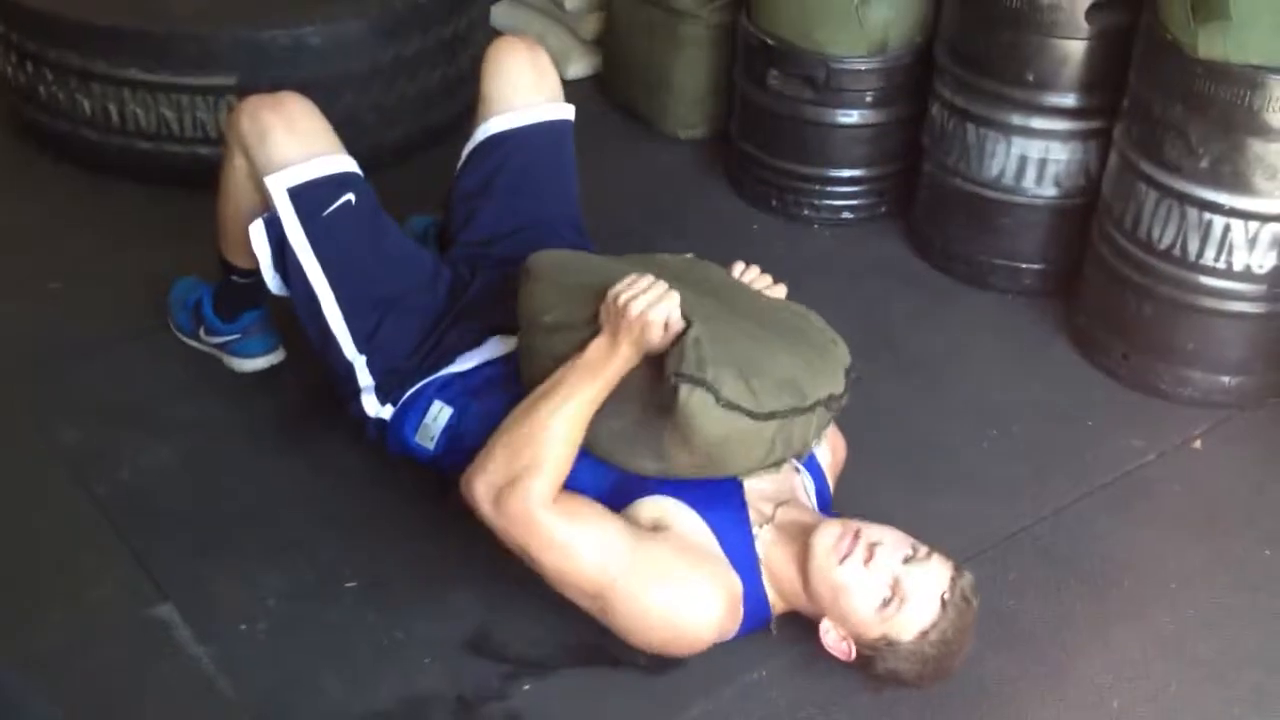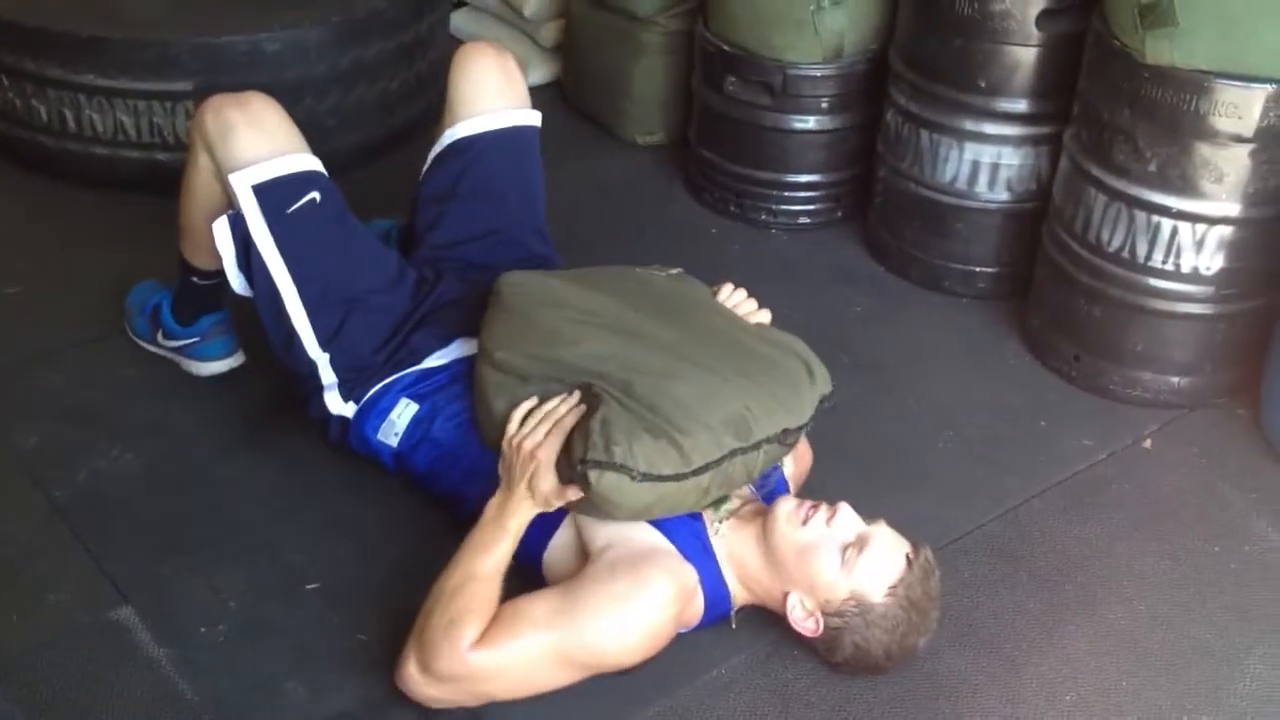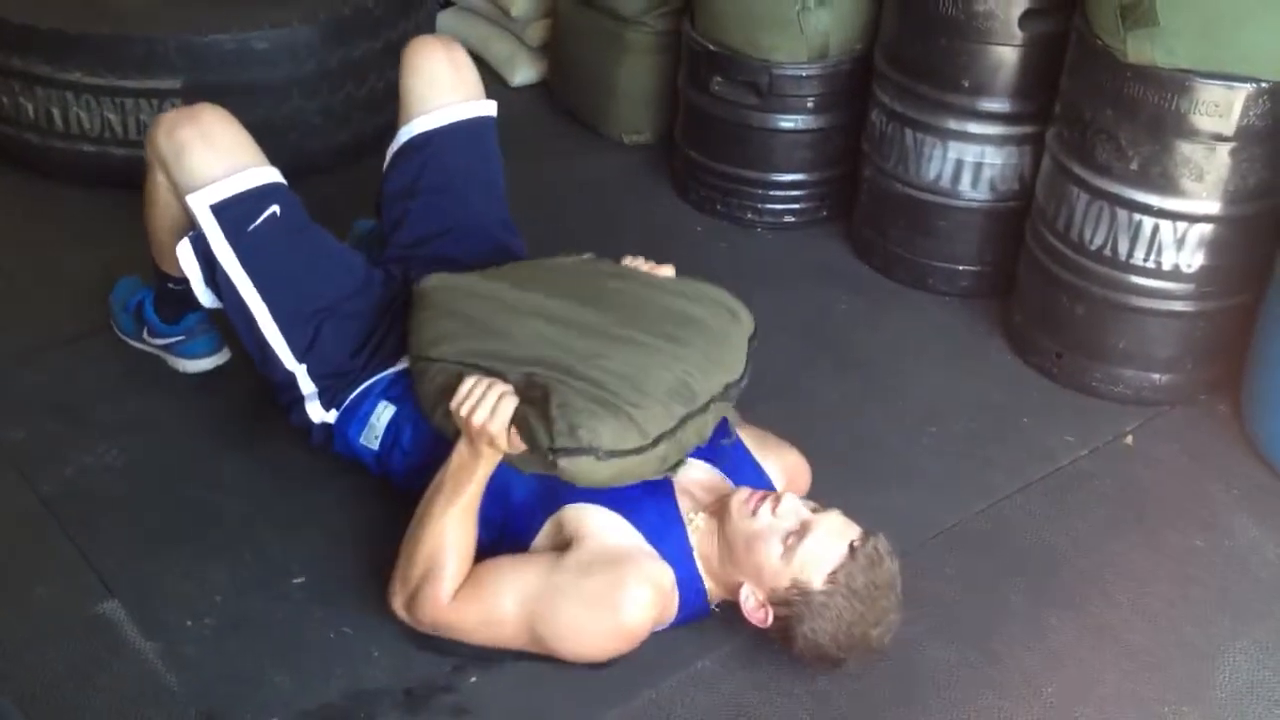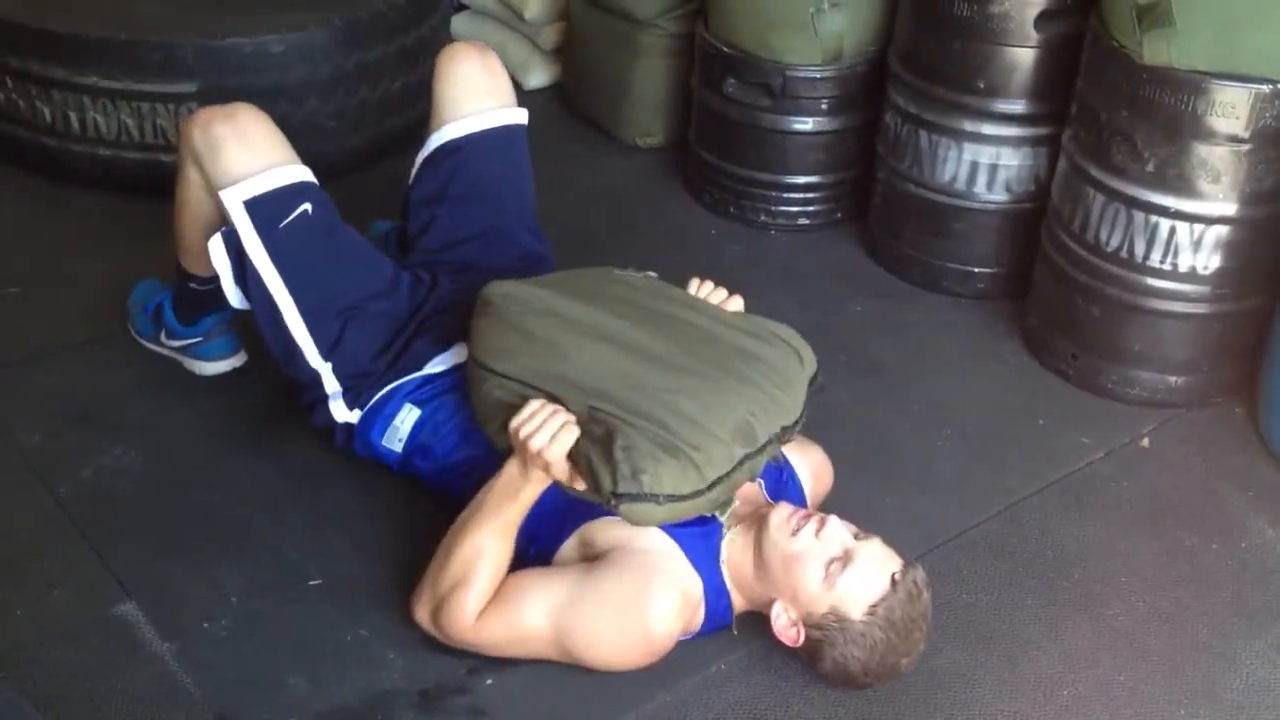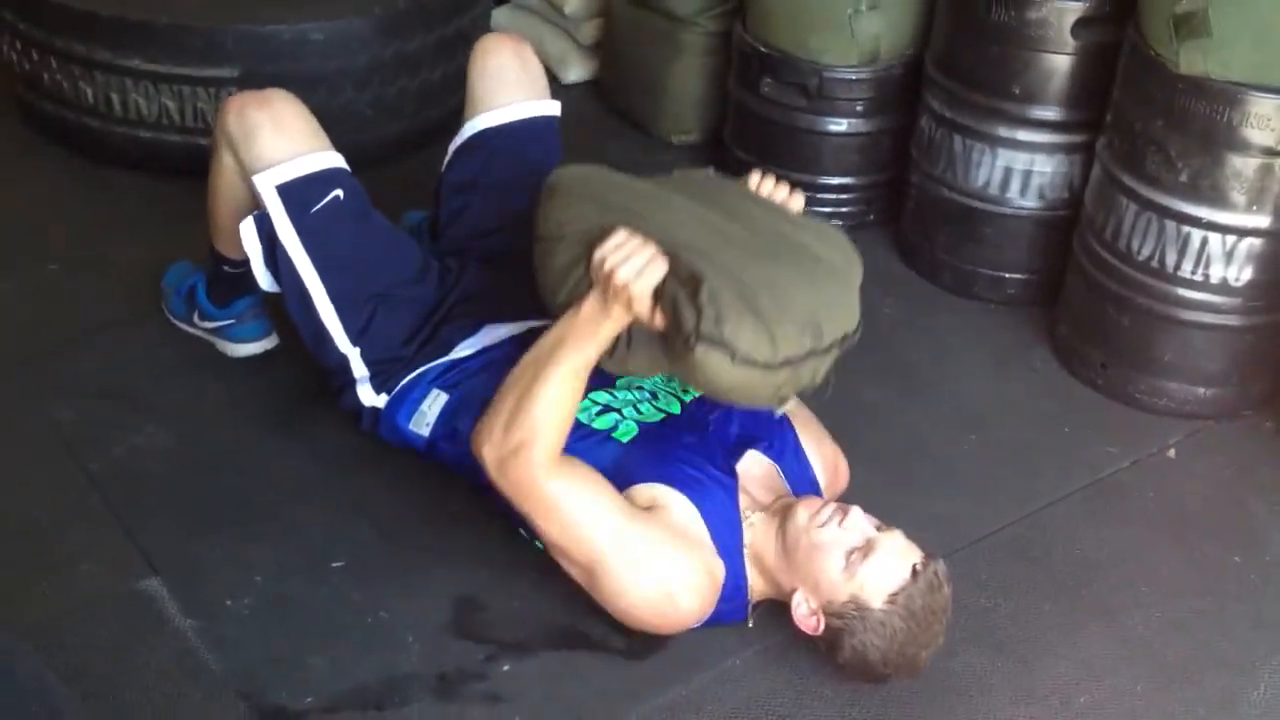
dt=1s
person 1, frame 1
left shoulder: (695, 601)
right shoulder: (814, 460)
left elbow: (497, 491)
left wrist: (614, 350)
left hip: (423, 371)
left knee: (270, 118)
right knee: (515, 54)
left ankle: (233, 315)
right ankle: (450, 246)
person 1, frame 2
left shoulder: (653, 598)
right shoulder: (774, 469)
left elbow: (430, 672)
left wrist: (514, 500)
left hip: (384, 374)
left knee: (232, 118)
right knee: (483, 61)
left ankle: (193, 320)
right ankle: (414, 252)
person 1, frame 3
left shoulder: (626, 599)
right shoulder: (776, 473)
left elbow: (421, 601)
left wrist: (478, 448)
left hip: (364, 379)
left knee: (188, 133)
right knee: (435, 55)
left ankle: (173, 320)
right ankle: (390, 257)
person 1, frame 4
left shoulder: (653, 607)
right shoulder: (800, 474)
left elbow: (443, 612)
left wrist: (526, 471)
left hip: (389, 383)
left knee: (220, 131)
right knee: (466, 60)
left ankle: (193, 320)
right ankle: (410, 250)
person 1, frame 5
left shoulder: (674, 580)
right shoulder: (817, 469)
left elbow: (506, 455)
left wrist: (603, 310)
left hip: (417, 366)
right hip: (527, 306)
left knee: (255, 116)
right knee: (501, 51)
left ankle: (226, 303)
right ankle: (441, 239)
